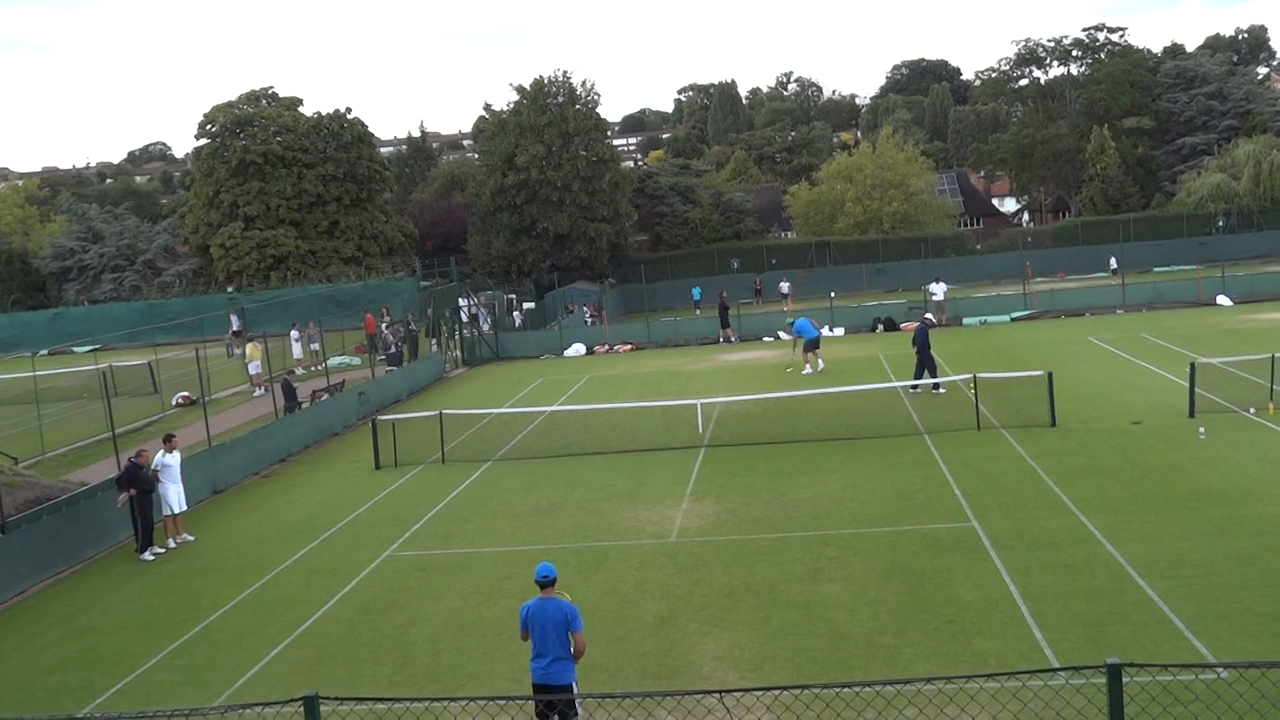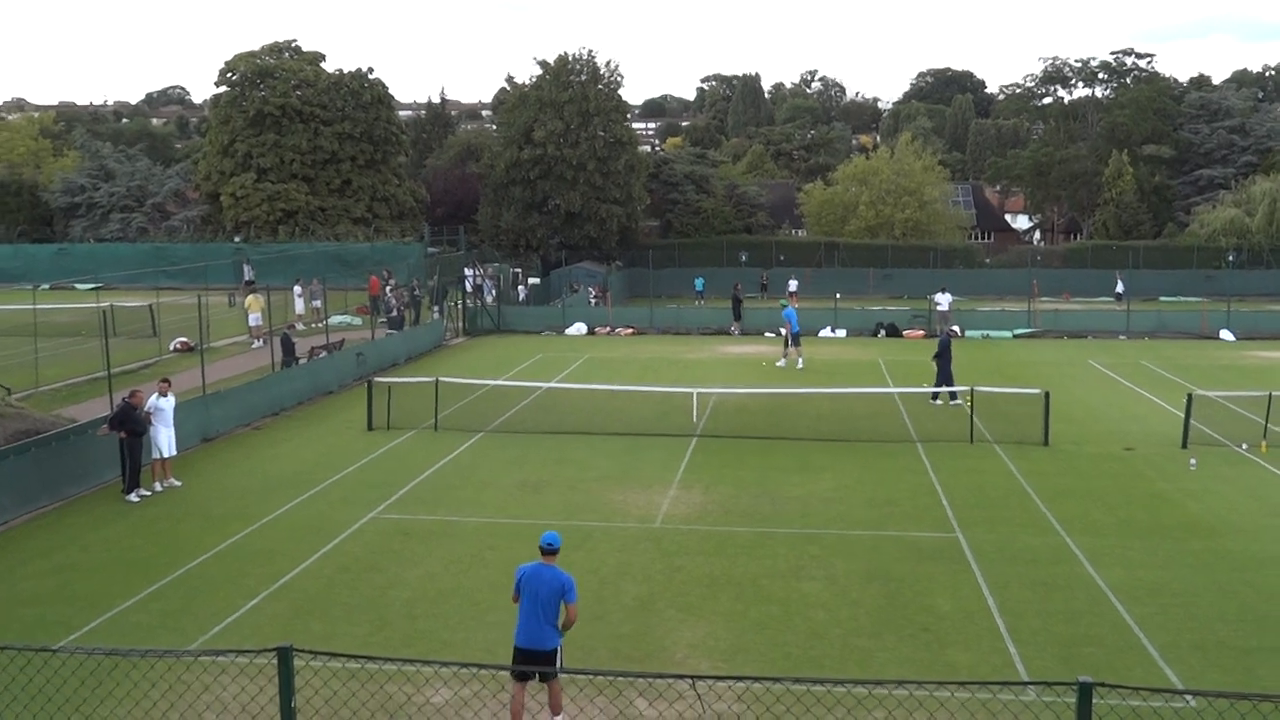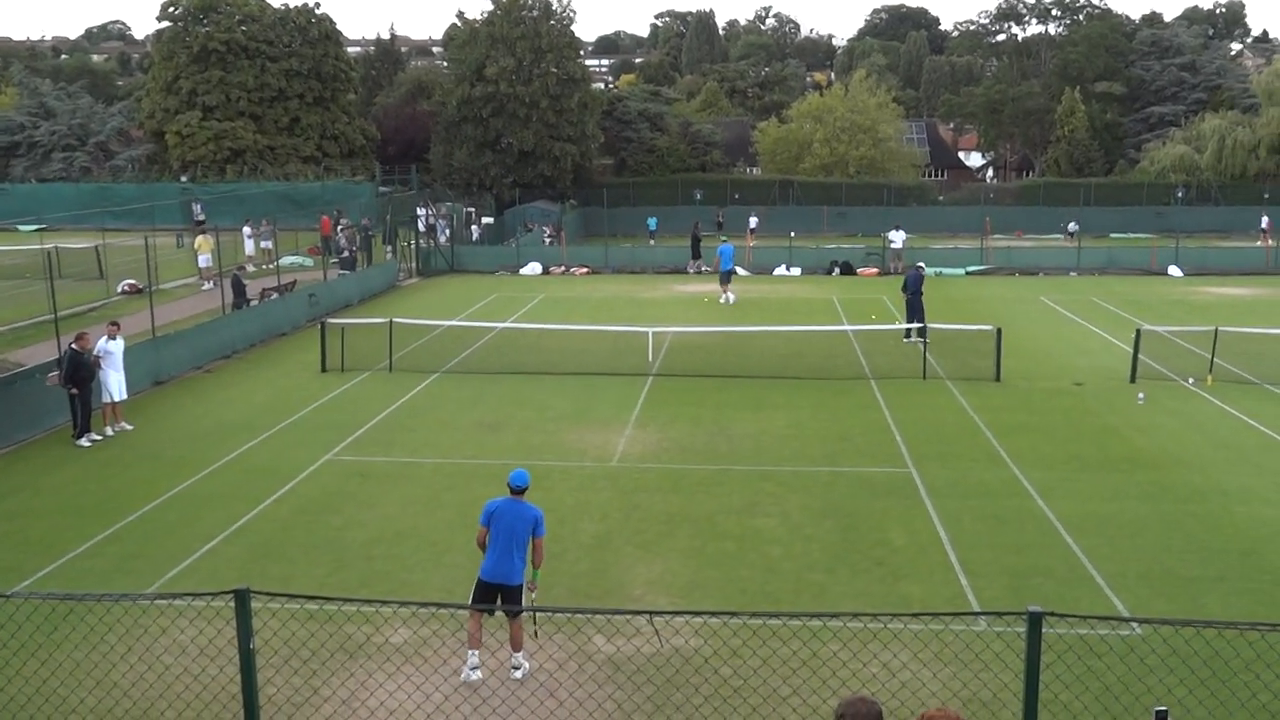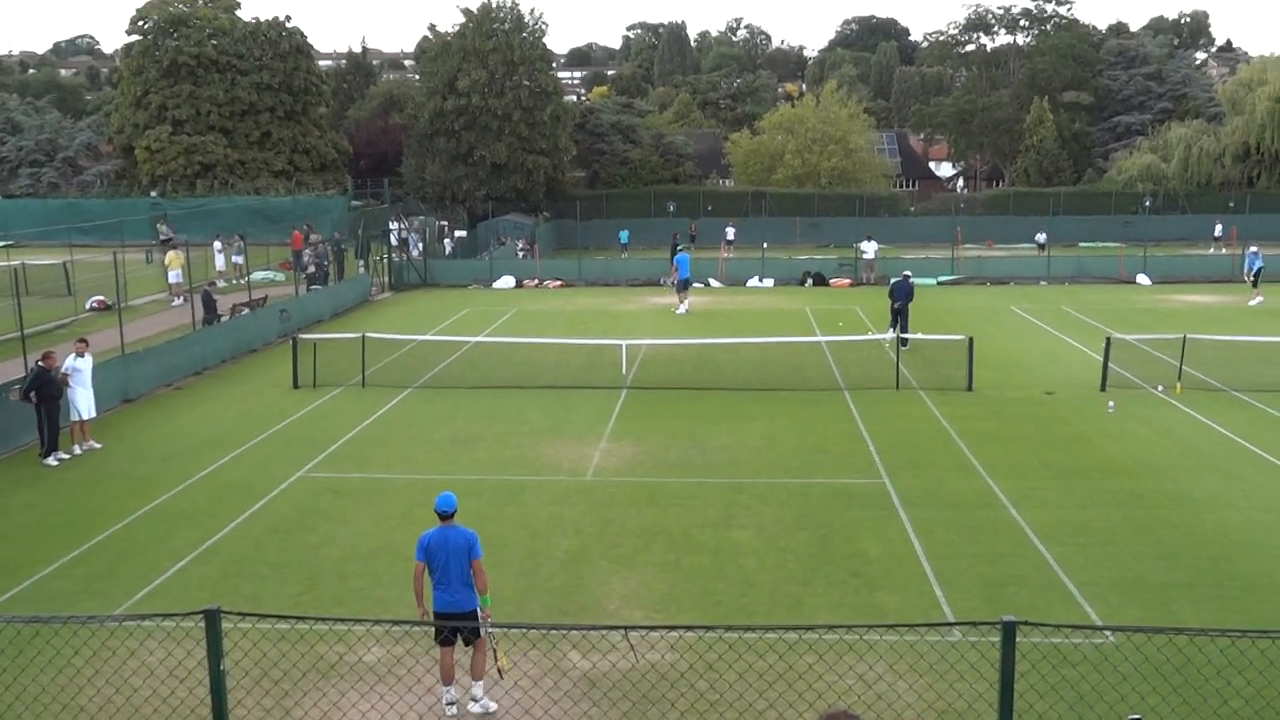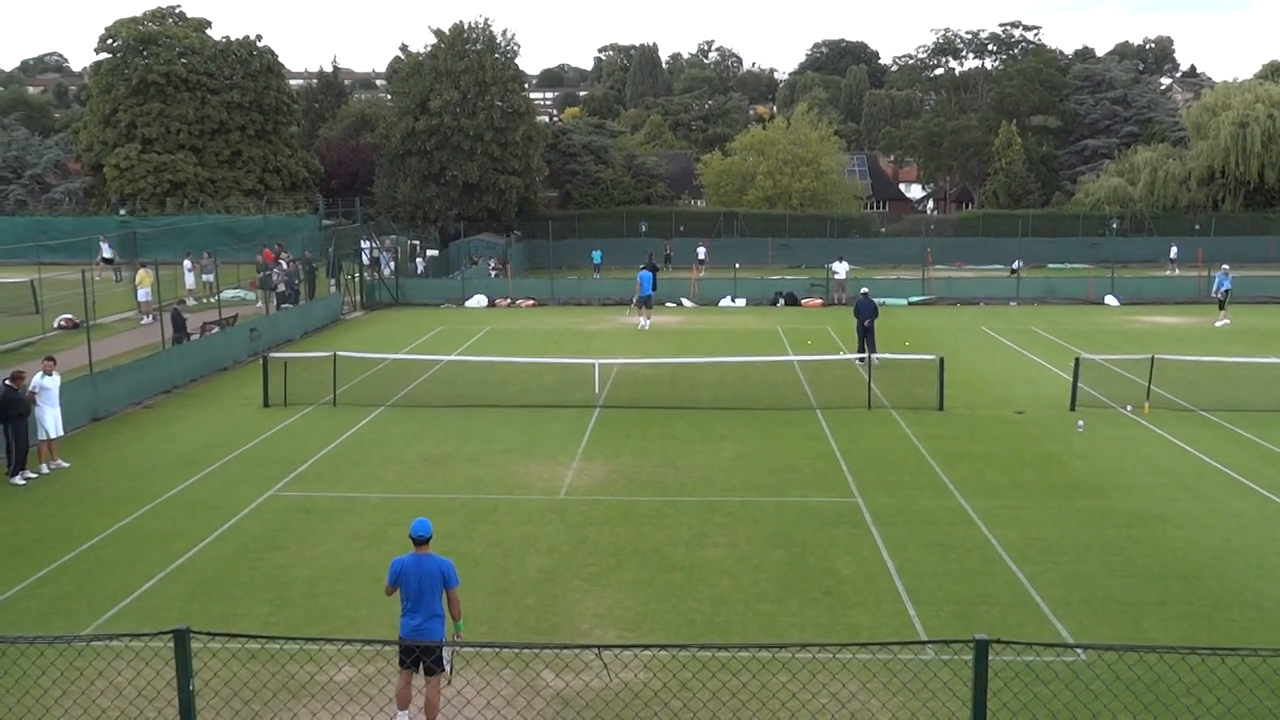
dt=0.7s
person 1, frame 1
left shoulder: (527, 608)
right shoulder: (568, 609)
right elbow: (581, 646)
right wrist: (574, 659)
left hip: (539, 676)
right hip: (564, 676)
person 1, frame 2
left shoulder: (523, 571)
right shoulder: (565, 579)
right elbow: (572, 616)
right wrist: (561, 632)
left hip: (523, 640)
right hip: (549, 642)
left knee: (518, 686)
right knee: (553, 685)
person 1, frame 3
left shoulder: (492, 506)
right shoulder: (535, 514)
left elbow: (480, 539)
right elbow: (538, 549)
right wrist: (535, 576)
left hip: (488, 574)
right hip: (515, 577)
left knee: (475, 616)
right knee: (515, 621)
left ankle: (473, 664)
right ankle: (517, 666)
person 1, frame 4
left shoulder: (426, 539)
right shoulder: (470, 536)
left elbow: (419, 575)
right elbow: (478, 572)
left wrist: (420, 605)
right wrist: (486, 603)
left hip: (441, 606)
right hip: (467, 604)
left knee: (446, 652)
right knee: (479, 647)
left ankle: (449, 699)
right ankle: (477, 698)
person 1, frame 5
left shoulder: (398, 564)
right shoulder: (444, 565)
left elbow: (389, 591)
right elbow: (453, 600)
right wrist: (458, 627)
left hip: (407, 633)
right hip: (433, 634)
left knee: (405, 676)
right knee: (433, 683)
